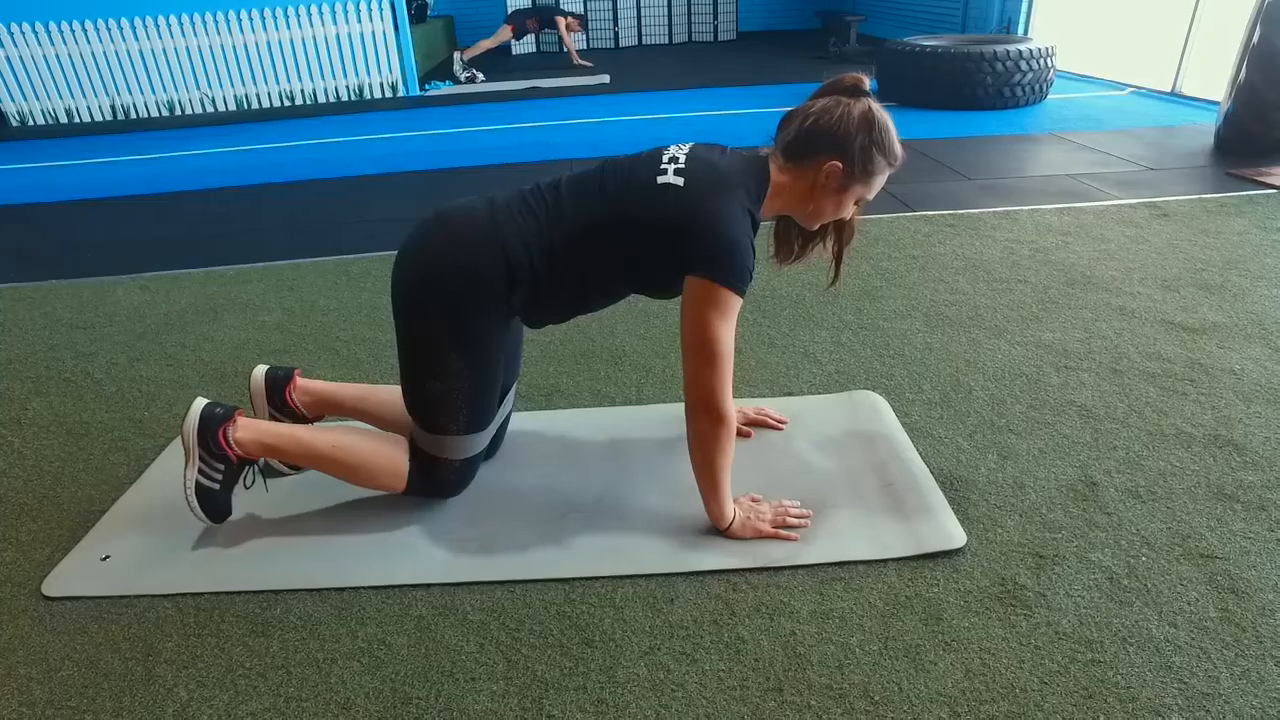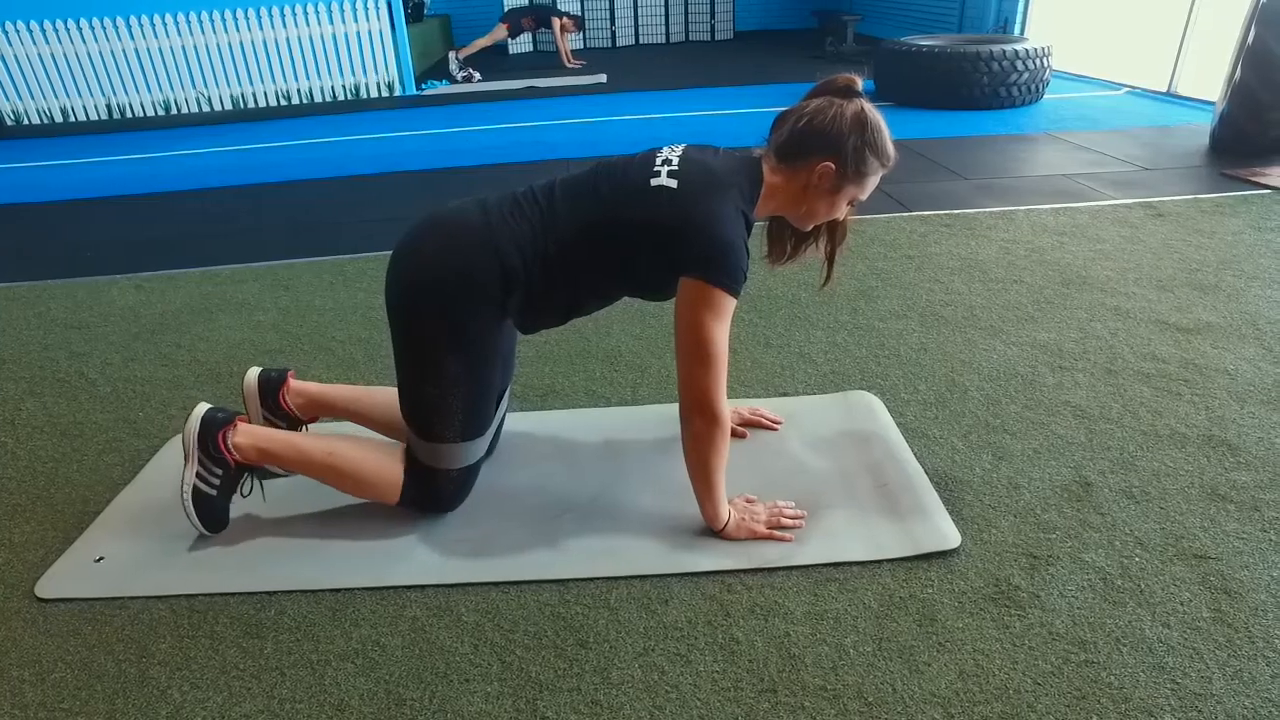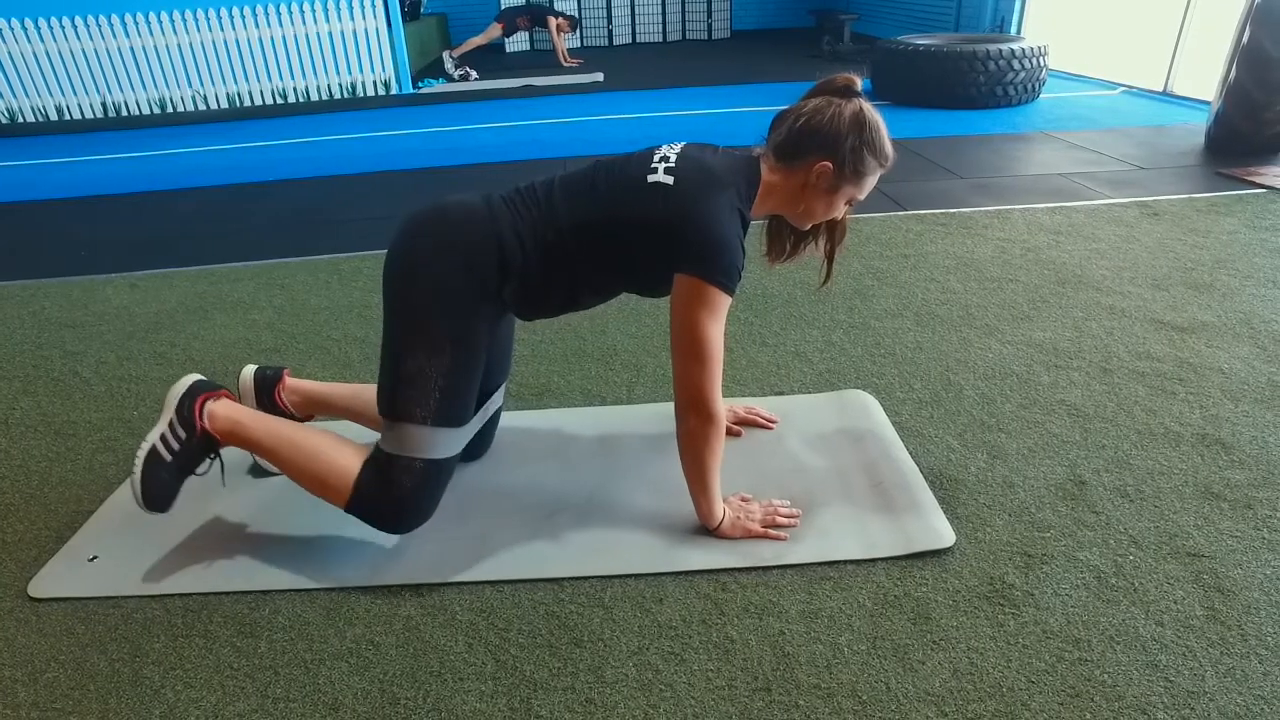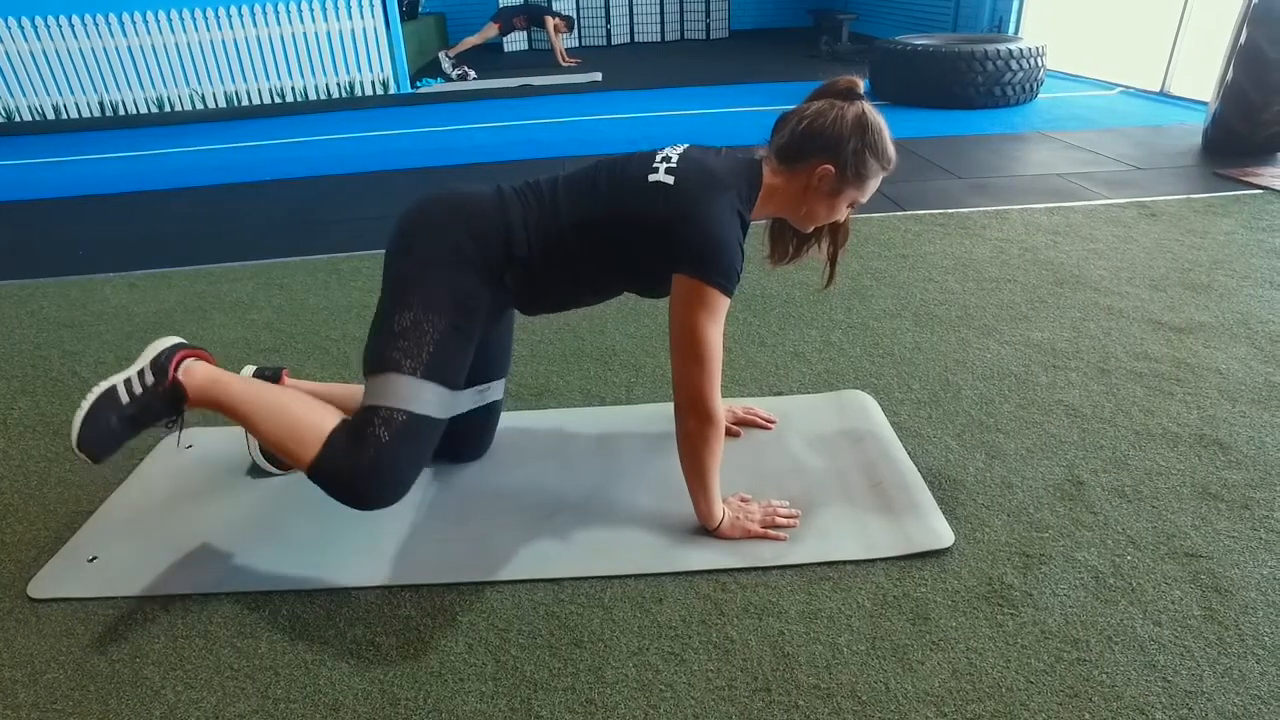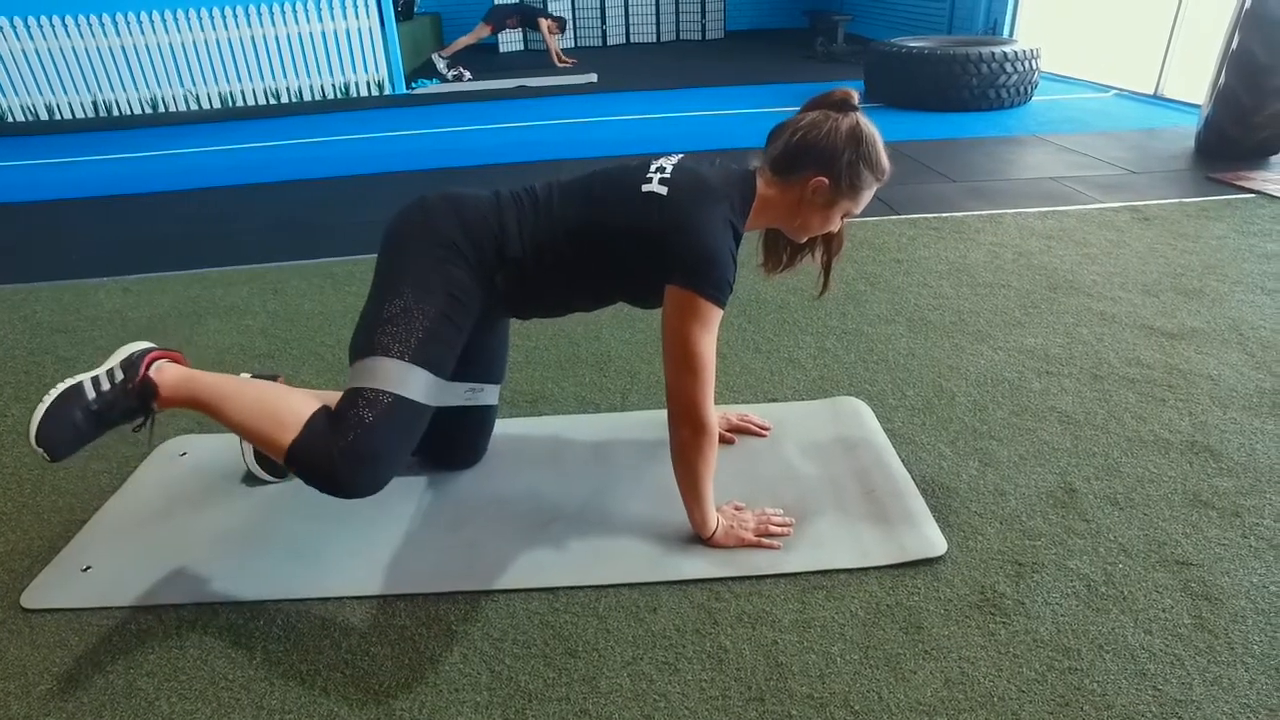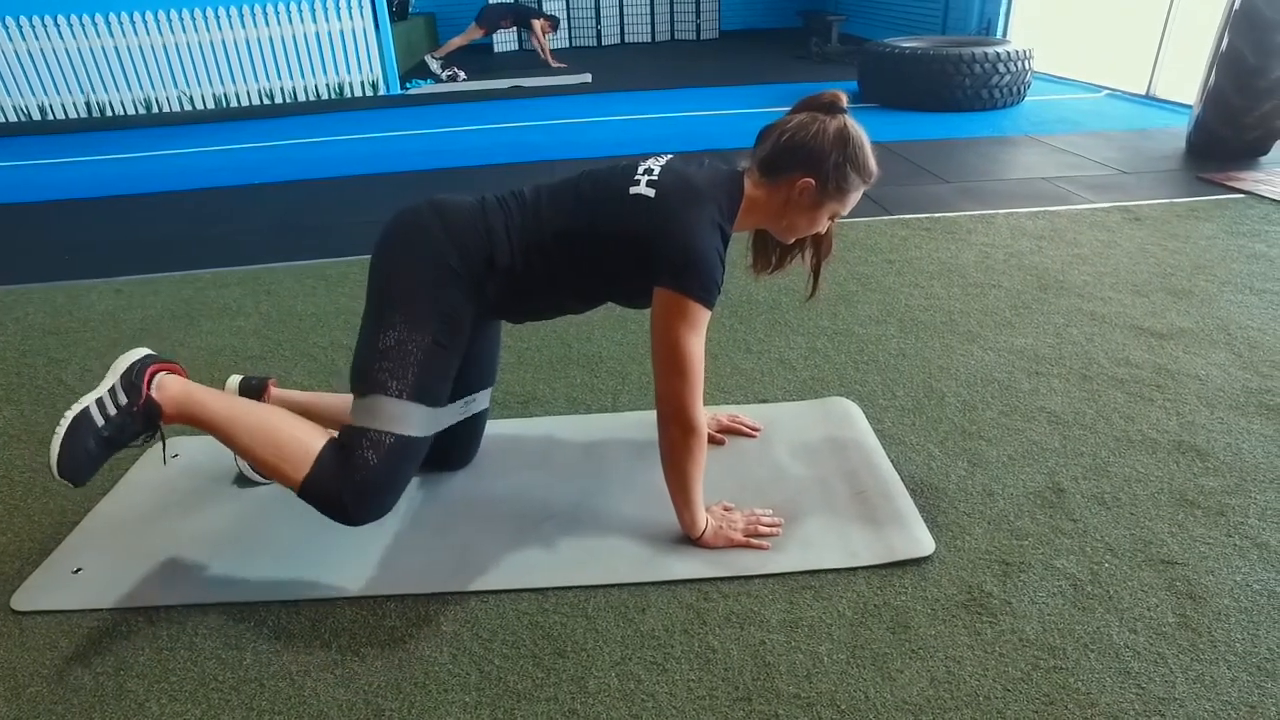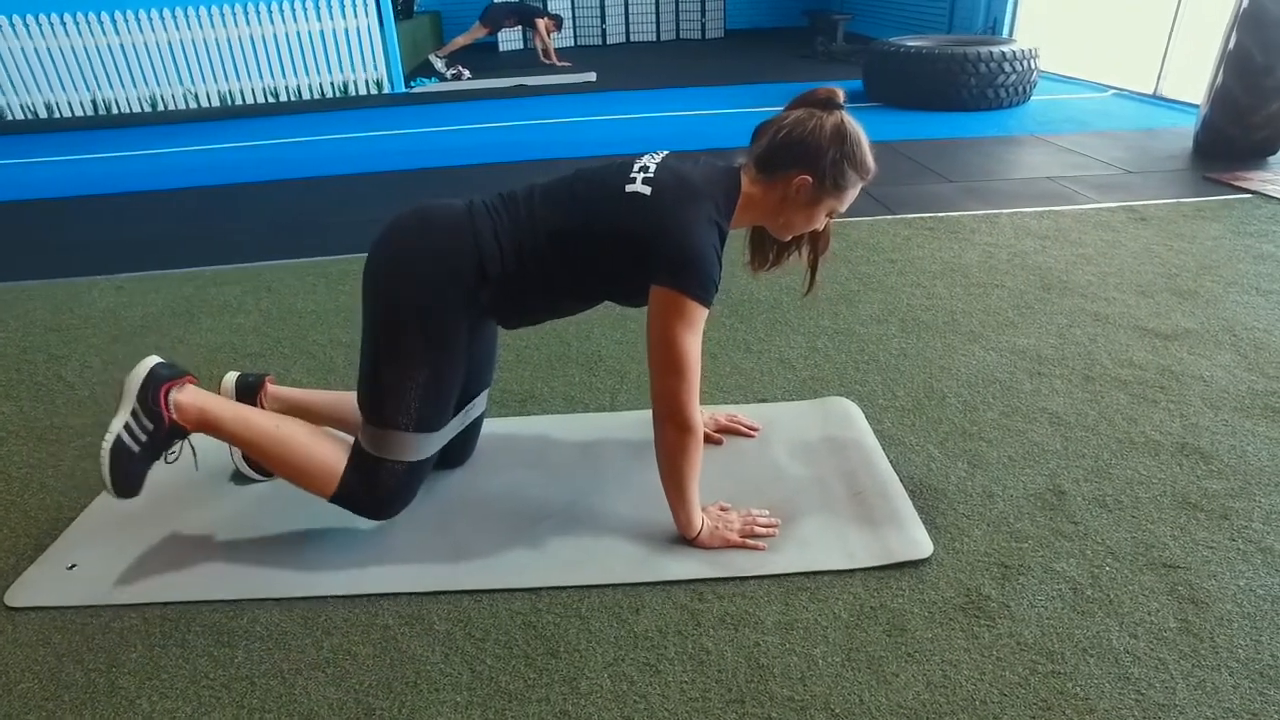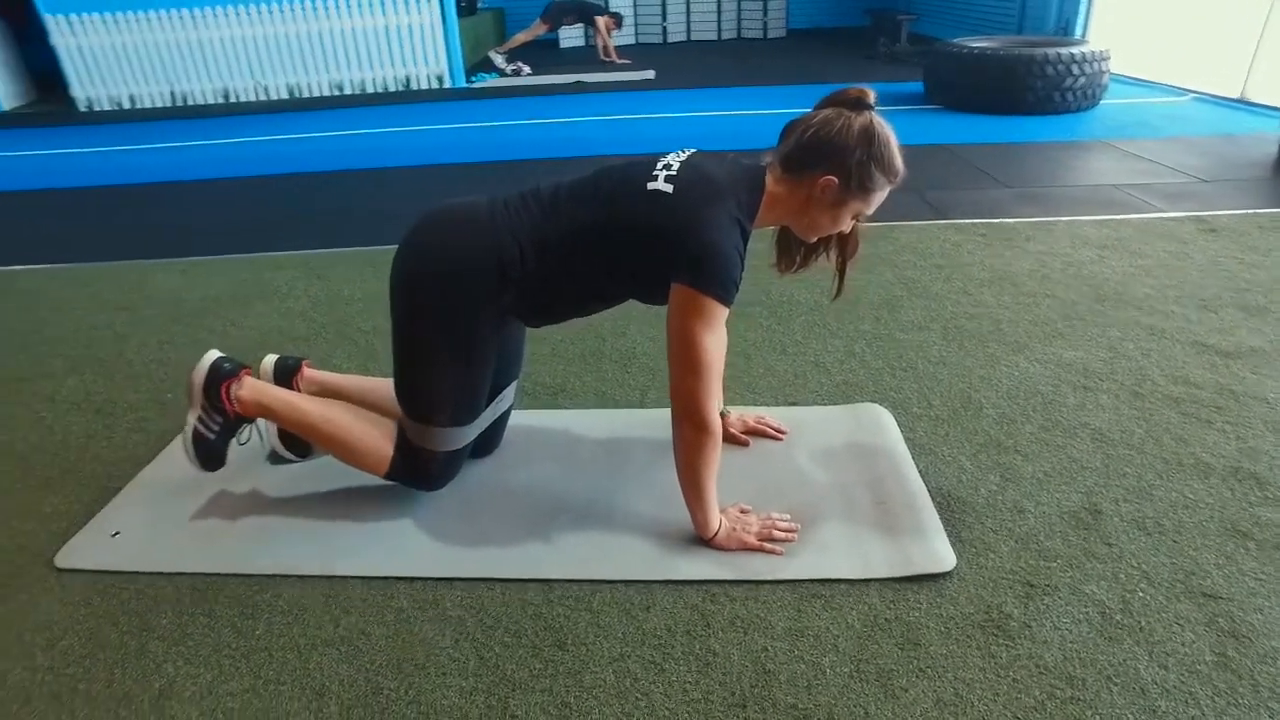
dt=0.3s
person 1, frame 1
left shoulder: (733, 171)
right shoulder: (725, 225)
right elbow: (706, 401)
left wrist: (723, 410)
right wrist: (725, 513)
left hip: (471, 253)
right hip: (462, 278)
left knee: (477, 433)
right knee: (443, 470)
left ankle: (295, 394)
right ankle: (238, 434)
person 1, frame 2
left shoulder: (724, 172)
right shoulder: (717, 227)
right elbow: (701, 404)
left wrist: (714, 410)
right wrist: (719, 515)
left hip: (462, 257)
right hip: (455, 282)
left knee: (465, 430)
right knee: (439, 483)
left ankle: (287, 395)
right ankle: (239, 440)
person 1, frame 3
left shoulder: (726, 171)
right shoulder: (715, 224)
right elbow: (696, 402)
left wrist: (711, 410)
right wrist: (715, 513)
left hip: (465, 251)
right hip: (456, 272)
left knee: (470, 437)
right knee: (400, 498)
left ankle: (284, 394)
right ankle: (213, 416)
person 1, frame 4
left shoulder: (729, 174)
right shoulder: (714, 225)
right elbow: (694, 400)
left wrist: (710, 409)
right wrist: (713, 513)
left hip: (474, 250)
right hip: (453, 254)
left knee: (465, 439)
right knee: (371, 473)
left ankle: (282, 388)
right ankle: (186, 378)
person 1, frame 5
left shoulder: (724, 185)
right shoulder: (708, 236)
right elbow: (687, 412)
left wrist: (705, 419)
right wrist: (708, 521)
left hip: (468, 251)
right hip: (447, 256)
left knee: (459, 446)
right knee: (354, 458)
left ankle: (274, 395)
right ankle: (156, 379)
person 1, frame 6
left shoulder: (709, 186)
right shoulder: (696, 237)
right elbow: (677, 413)
left wrist: (693, 418)
right wrist: (697, 522)
left hip: (457, 258)
right hip: (437, 269)
left knee: (453, 448)
right knee: (360, 485)
left ankle: (263, 397)
right ankle: (162, 390)
person 1, frame 7
left shoulder: (706, 183)
right shoulder: (692, 234)
right elbow: (672, 412)
left wrist: (693, 420)
right wrist: (693, 523)
left hip: (452, 257)
right hip: (431, 277)
left knee: (451, 446)
right knee: (379, 487)
left ankle: (259, 397)
right ankle: (179, 402)
person 1, frame 8
left shoulder: (733, 181)
right shoulder: (712, 232)
left elbow: (706, 324)
right elbow: (690, 413)
left wrist: (722, 415)
right wrist: (711, 524)
left hip: (477, 259)
right hip: (455, 276)
left knee: (479, 435)
right knee: (428, 464)
left ankle: (300, 382)
right ankle: (241, 394)
